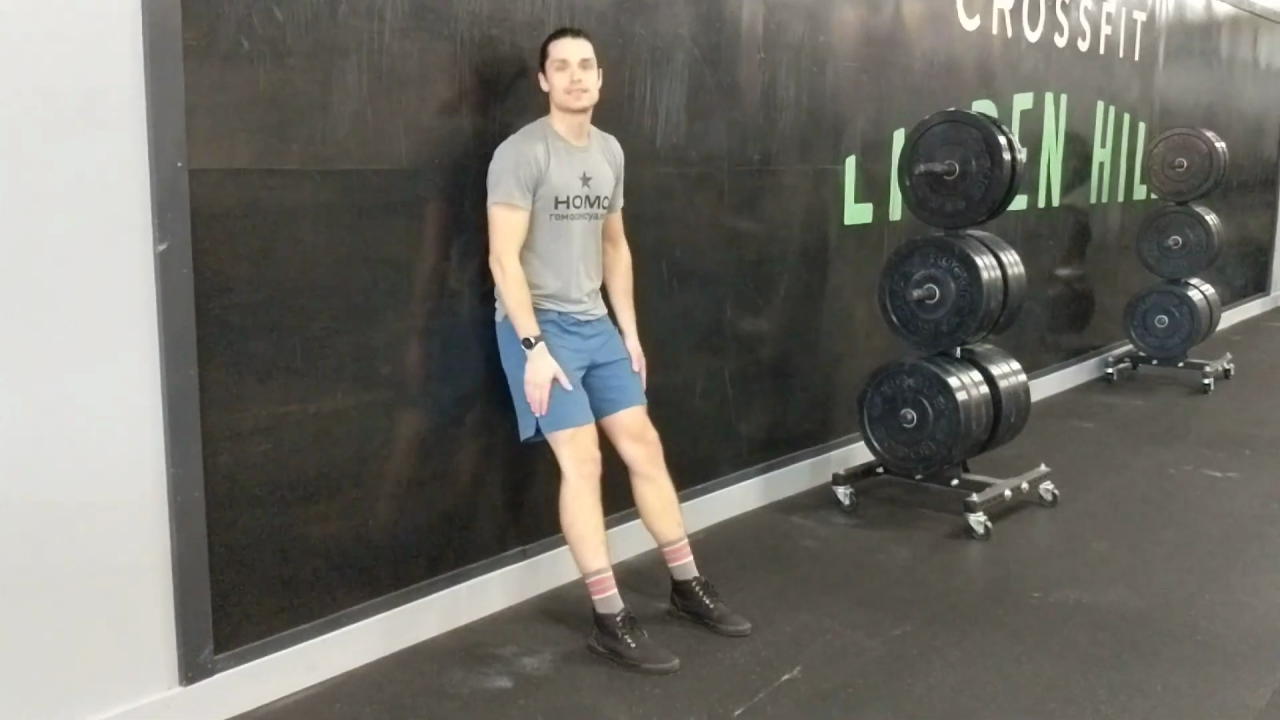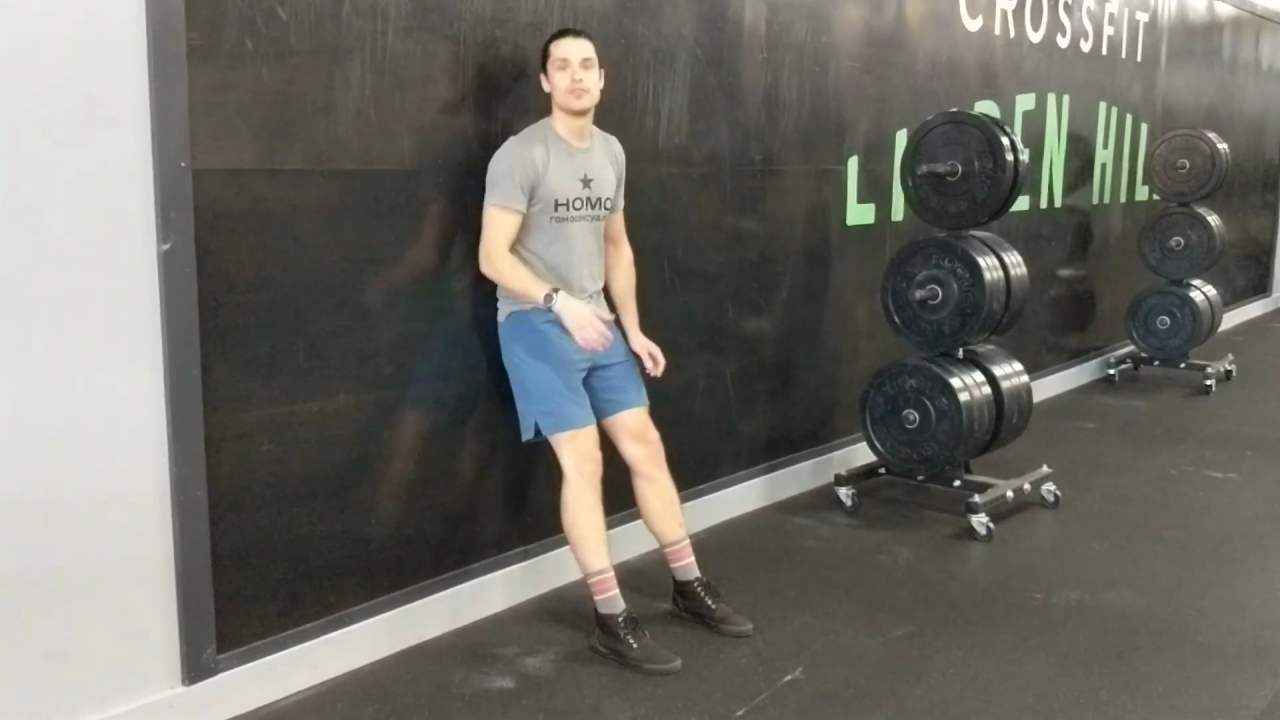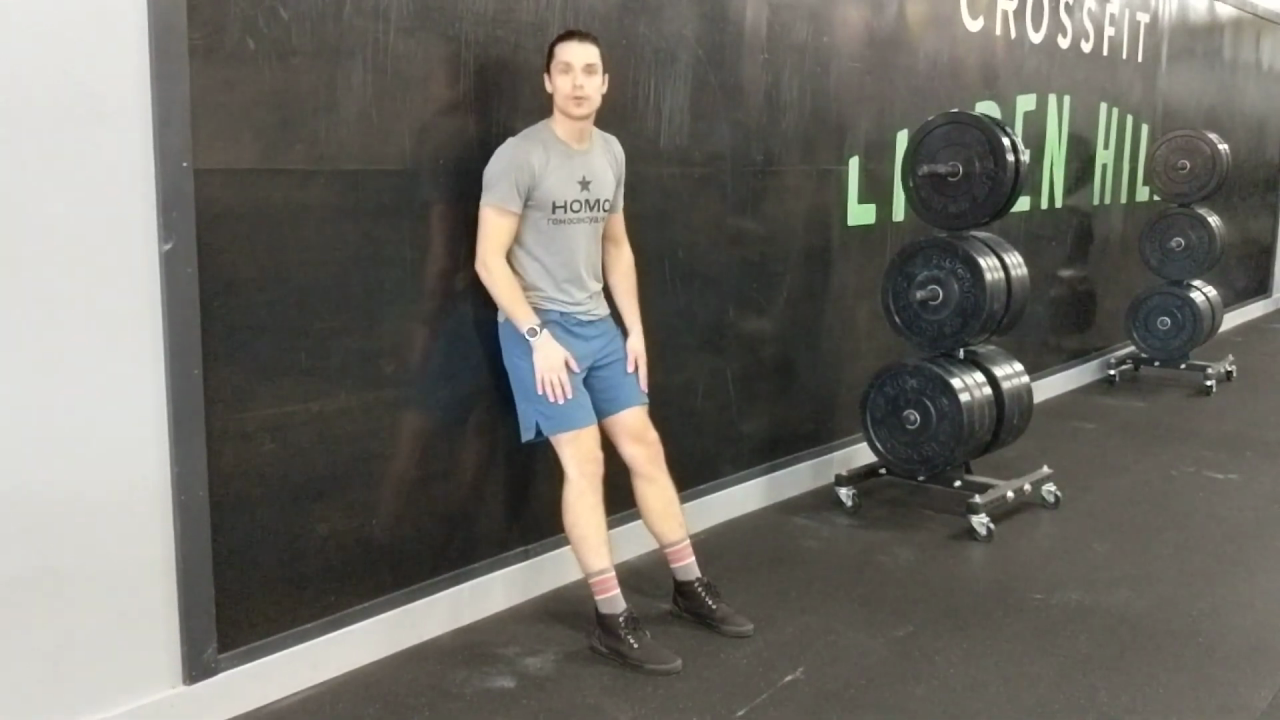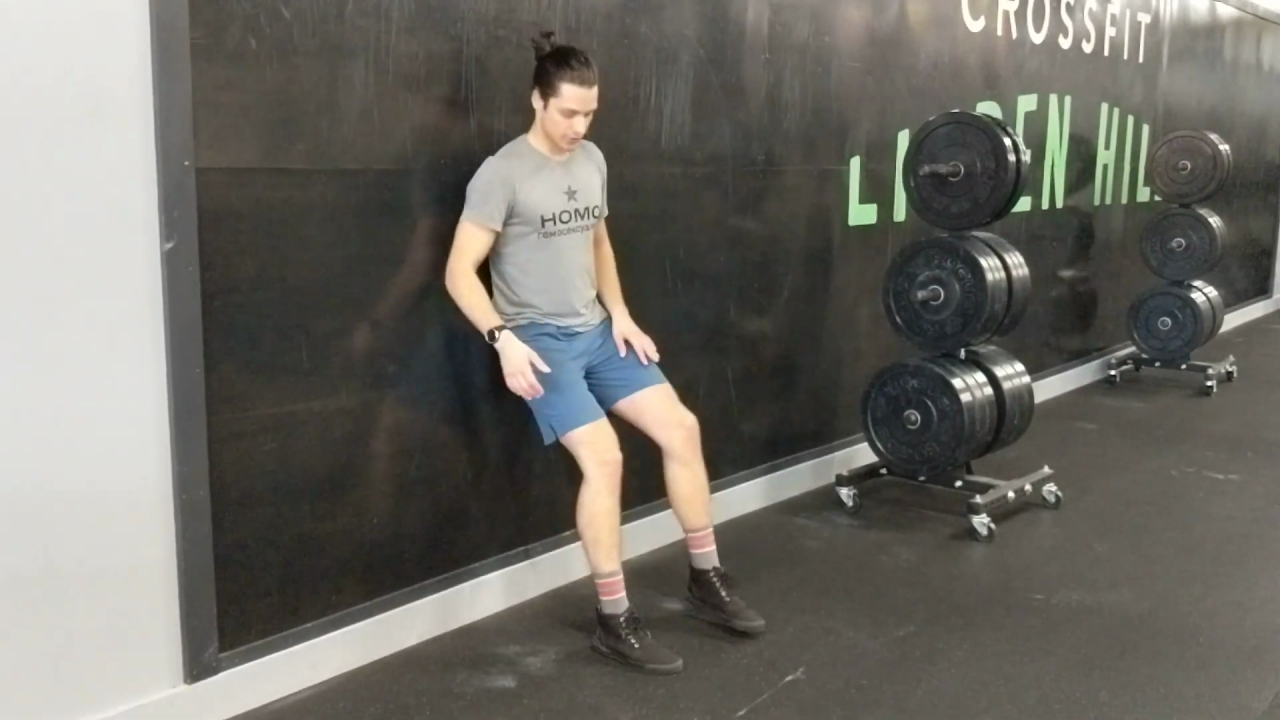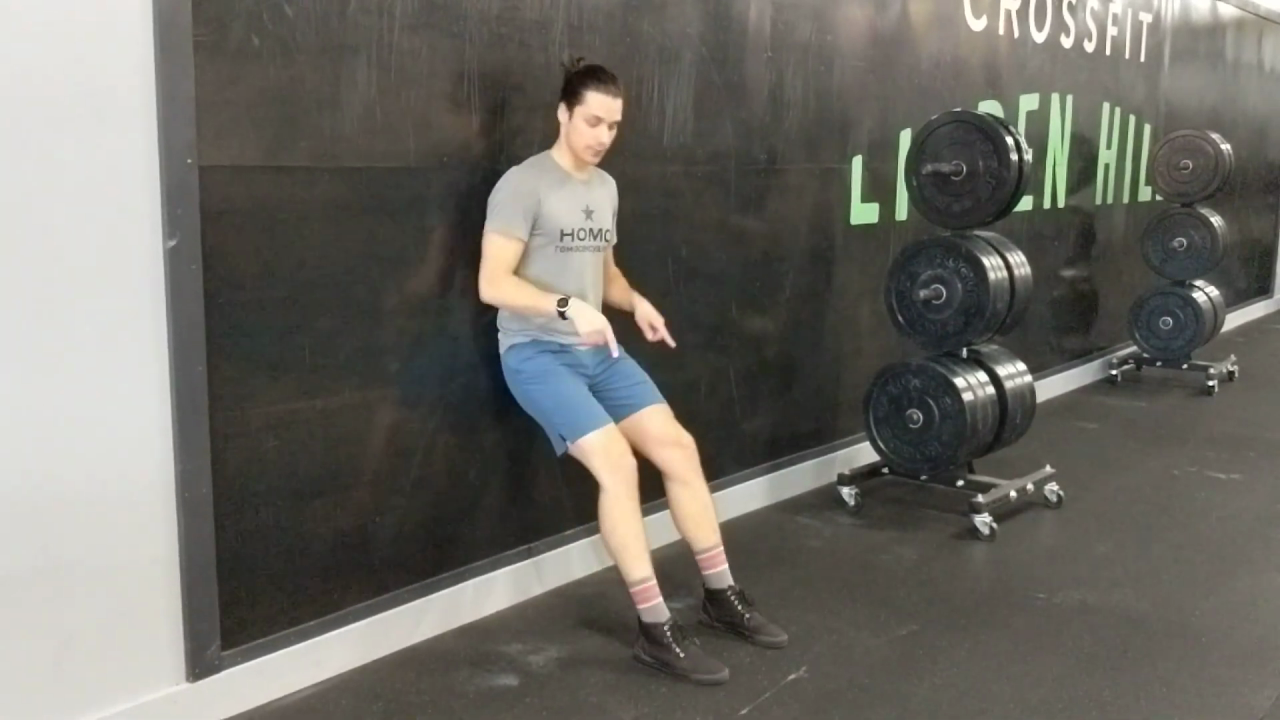
dt=0.7s
person 1, frame 1
left shoulder: (610, 151)
right shoulder: (521, 154)
right elbow: (504, 259)
left wrist: (630, 332)
right wrist: (534, 347)
left hip: (595, 324)
right hip: (539, 325)
left knee: (644, 447)
right knee: (582, 463)
left ankle: (688, 586)
right ankle: (610, 620)
person 1, frame 2
left shoulder: (611, 152)
right shoulder: (522, 155)
right elbow: (493, 256)
left wrist: (633, 328)
right wrist: (560, 302)
left hip: (597, 327)
right hip: (537, 324)
left knee: (645, 446)
right knee: (584, 463)
left ankle: (690, 587)
right ankle: (612, 621)
person 1, frame 3
left shoulder: (611, 153)
right shoulder: (519, 157)
right elbow: (490, 259)
left wrist: (635, 329)
right wrist: (539, 336)
left hip: (598, 325)
right hip: (540, 329)
left knee: (645, 447)
right knee: (585, 463)
left ankle: (690, 587)
right ankle: (612, 621)
person 1, frame 4
left shoulder: (592, 160)
right shoulder: (502, 174)
right elbow: (460, 272)
left wrist: (621, 314)
right wrist: (504, 339)
left hip: (596, 333)
right hip: (538, 342)
left knee: (679, 427)
right knee: (603, 459)
left ankle: (707, 579)
right ankle: (615, 620)
person 1, frame 5
left shoulder: (605, 186)
right shoulder: (523, 185)
right elbow: (492, 283)
left wrist: (635, 302)
right wrist: (569, 307)
left hip: (597, 351)
right hip: (537, 354)
left knee: (678, 449)
right knee: (617, 465)
left ankle: (721, 595)
right ankle: (656, 630)
